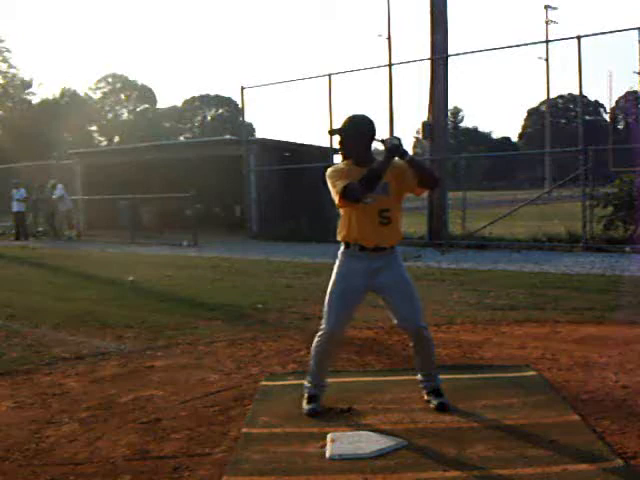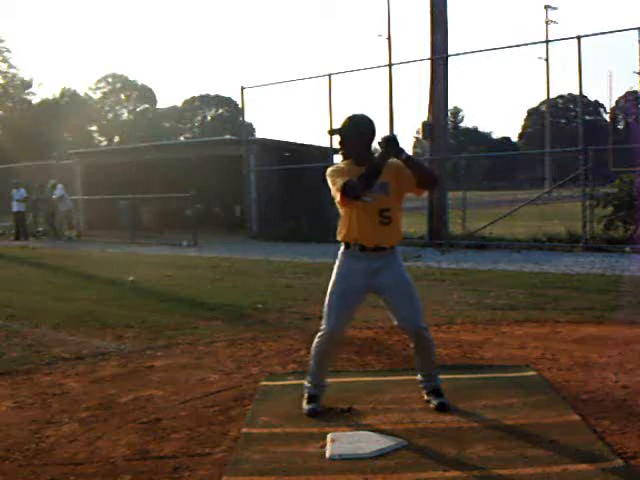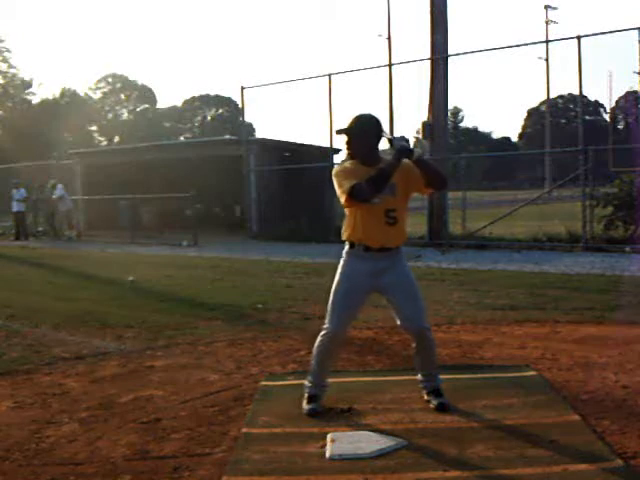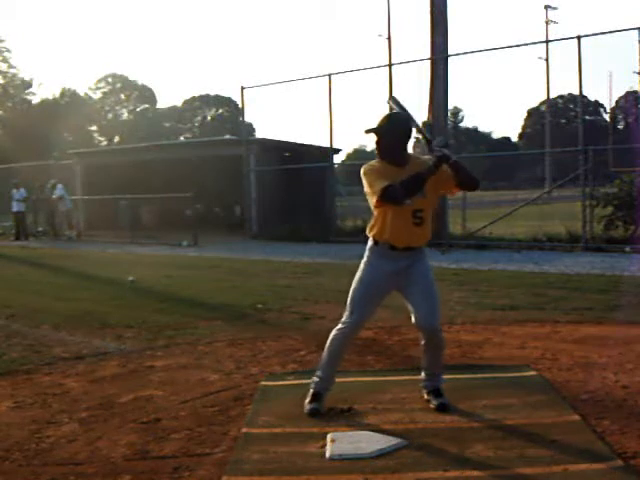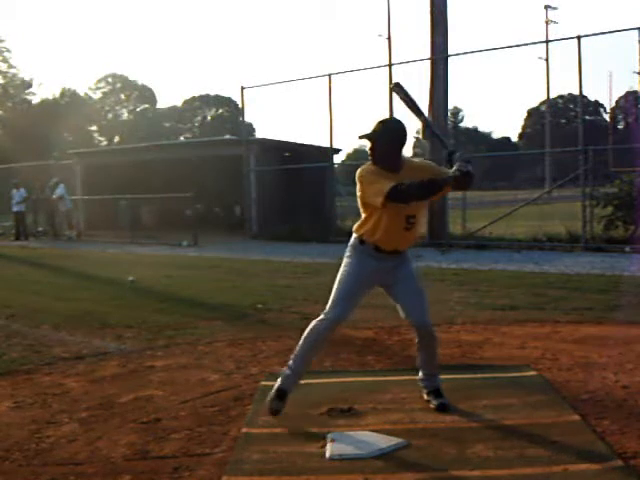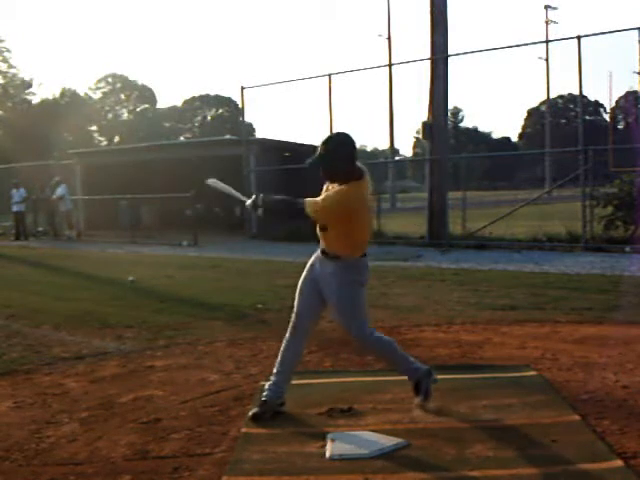
dt=0.5s
person 1, frame 1
left shoulder: (396, 170)
right shoulder: (337, 172)
left elbow: (432, 182)
right elbow: (356, 194)
left wrist: (402, 155)
right wrist: (386, 159)
left hip: (388, 259)
right hip: (353, 260)
left knee: (416, 327)
right knee: (330, 330)
left ankle: (431, 386)
right ankle: (313, 390)
person 1, frame 2
left shoulder: (395, 170)
right shoulder: (337, 172)
left elbow: (431, 182)
right elbow: (355, 190)
left wrist: (399, 154)
right wrist: (383, 156)
left hip: (389, 260)
right hip: (352, 261)
left knee: (417, 327)
right knee: (330, 330)
left ankle: (431, 386)
right ankle: (313, 390)
person 1, frame 3
left shoulder: (403, 170)
right shoulder: (342, 172)
left elbow: (440, 183)
right elbow: (364, 194)
left wrist: (411, 156)
right wrist: (395, 160)
left hip: (393, 260)
right hip: (357, 260)
left knee: (419, 327)
right knee: (333, 330)
left ankle: (431, 386)
right ankle: (314, 390)
person 1, frame 4
left shoulder: (427, 165)
right shoulder: (371, 170)
left elbow: (471, 185)
right elbow: (395, 196)
left wrist: (451, 162)
right wrist: (433, 169)
left hip: (415, 259)
right hip: (380, 257)
left knee: (430, 326)
right knee: (349, 324)
left ankle: (431, 385)
right ankle: (318, 387)
person 1, frame 5
left shoulder: (420, 168)
right shoulder: (366, 174)
left elbow: (462, 184)
right elbow: (403, 195)
left wrist: (460, 174)
right wrist: (448, 177)
left hip: (398, 259)
right hip: (364, 255)
left knee: (423, 324)
right knee: (331, 318)
left ankle: (430, 385)
right ankle: (287, 381)
person 1, frame 6
left shoulder: (343, 198)
right shoulder: (358, 171)
left elbow: (300, 208)
left wrist: (263, 203)
left hip: (346, 268)
right hip: (324, 259)
left knee: (361, 335)
right knee: (298, 325)
left ankle: (419, 374)
right ankle: (274, 395)
